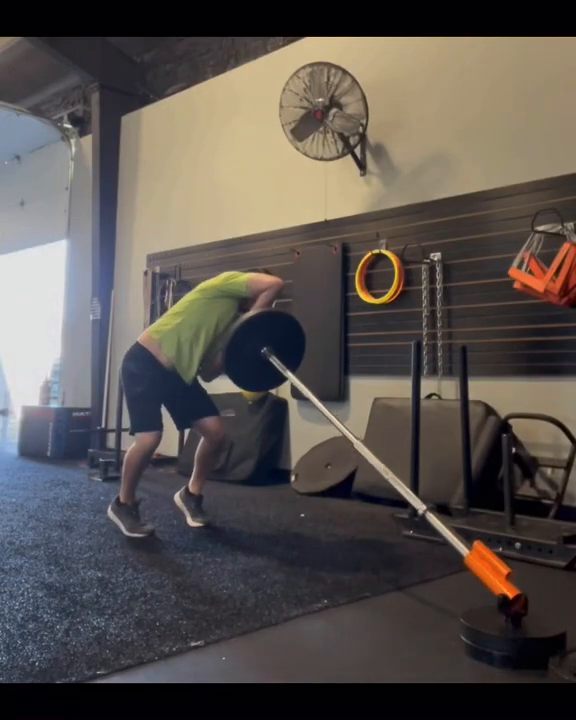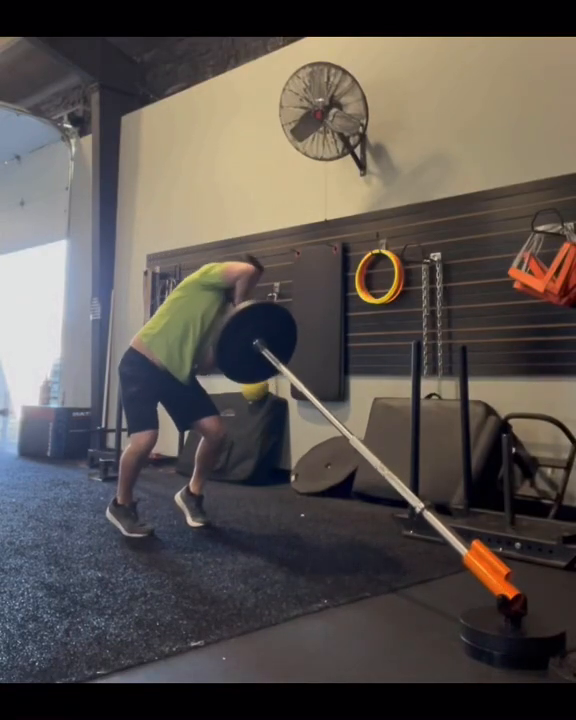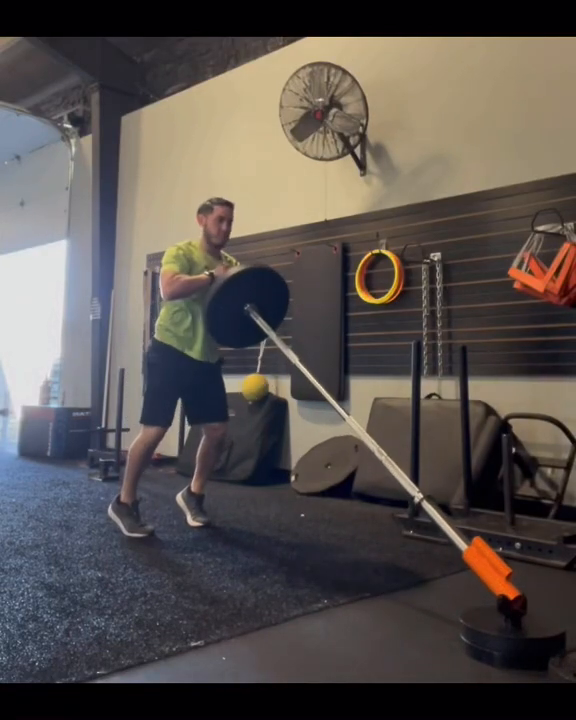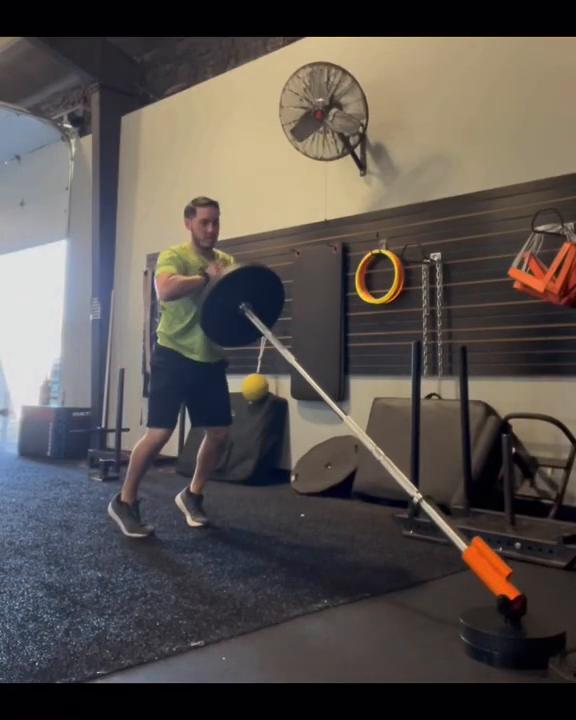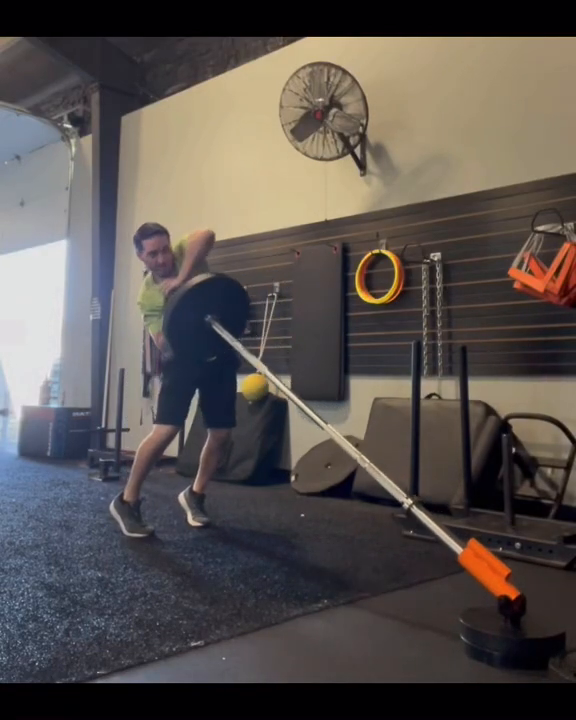
dt=0.5s
person 1, frame 1
left shoulder: (230, 321)
right shoulder: (226, 283)
left elbow: (208, 373)
right elbow: (274, 284)
left hip: (179, 372)
right hip: (146, 362)
left knee: (215, 432)
right knee: (149, 439)
left ankle: (191, 495)
right ankle: (123, 505)
person 1, frame 2
left shoulder: (222, 312)
right shoulder: (209, 277)
left elbow: (205, 364)
right elbow: (244, 270)
right wrist: (240, 306)
left hip: (179, 373)
right hip: (143, 364)
left knee: (215, 431)
right knee: (145, 439)
left ankle: (191, 495)
right ankle: (120, 506)
person 1, frame 3
left shoulder: (231, 264)
right shoulder: (181, 251)
right elbow: (169, 290)
right wrist: (211, 276)
left hip: (205, 358)
right hip: (169, 353)
left knee: (217, 431)
right knee: (154, 431)
left ankle: (193, 495)
right ankle: (124, 503)
person 1, frame 4
left shoulder: (226, 261)
right shoulder: (173, 255)
right elbow: (166, 291)
right wrist: (208, 276)
left hip: (211, 359)
right hip: (173, 356)
left knee: (218, 433)
right knee: (159, 433)
left ankle: (192, 496)
right ankle: (124, 502)
person 1, frame 5
left shoulder: (186, 252)
right shoulder: (147, 297)
left elbow: (207, 235)
right elbow: (166, 346)
left wrist: (181, 281)
left hip: (221, 356)
left knee: (221, 434)
right knee: (165, 431)
left ankle: (194, 495)
right ankle: (126, 502)
